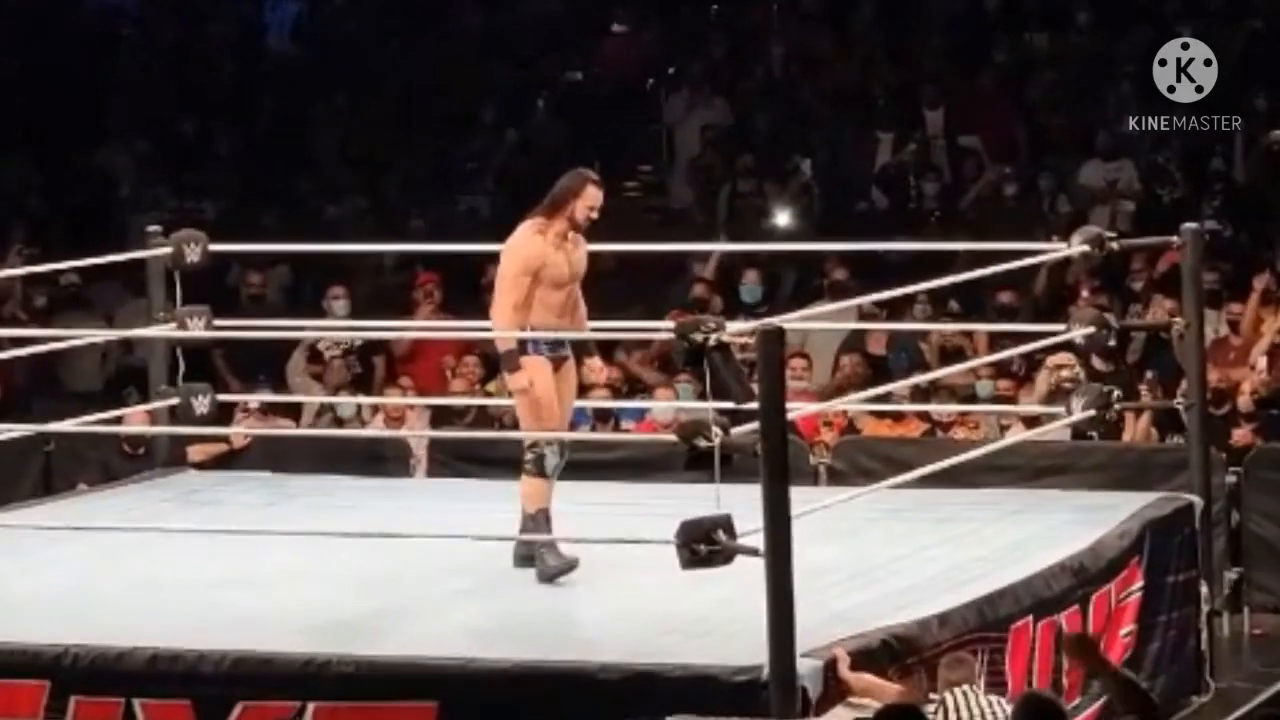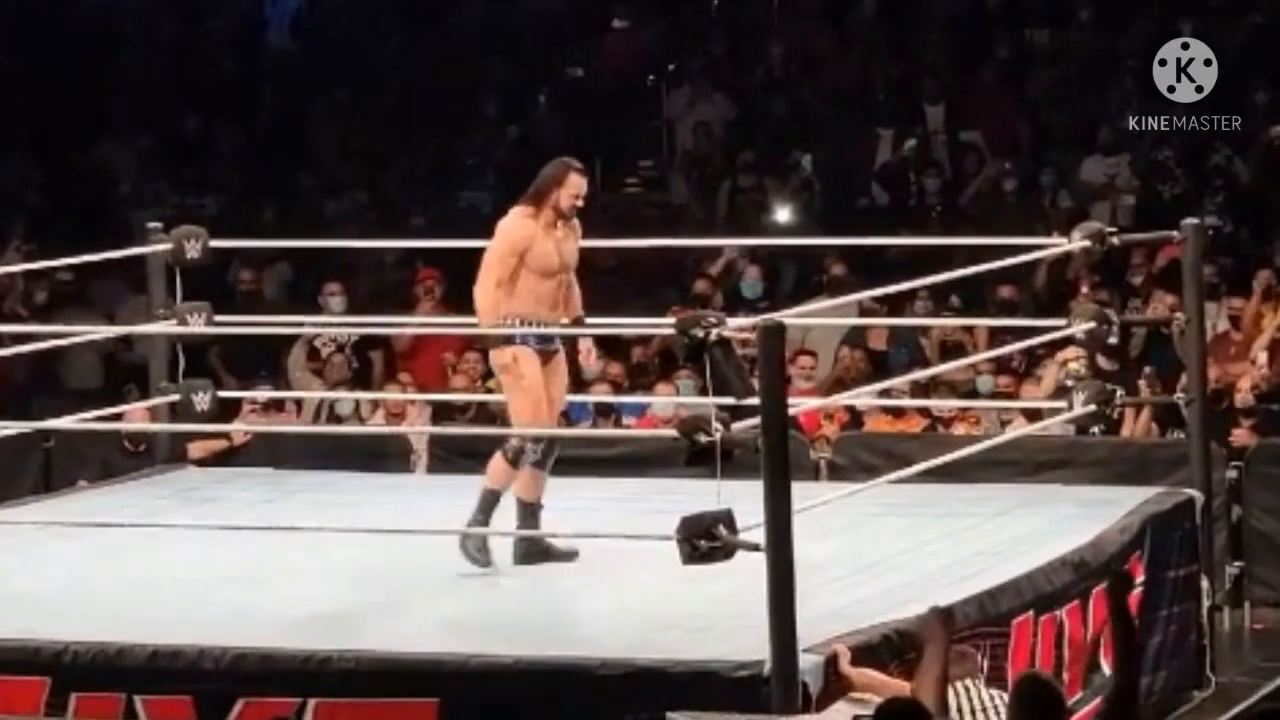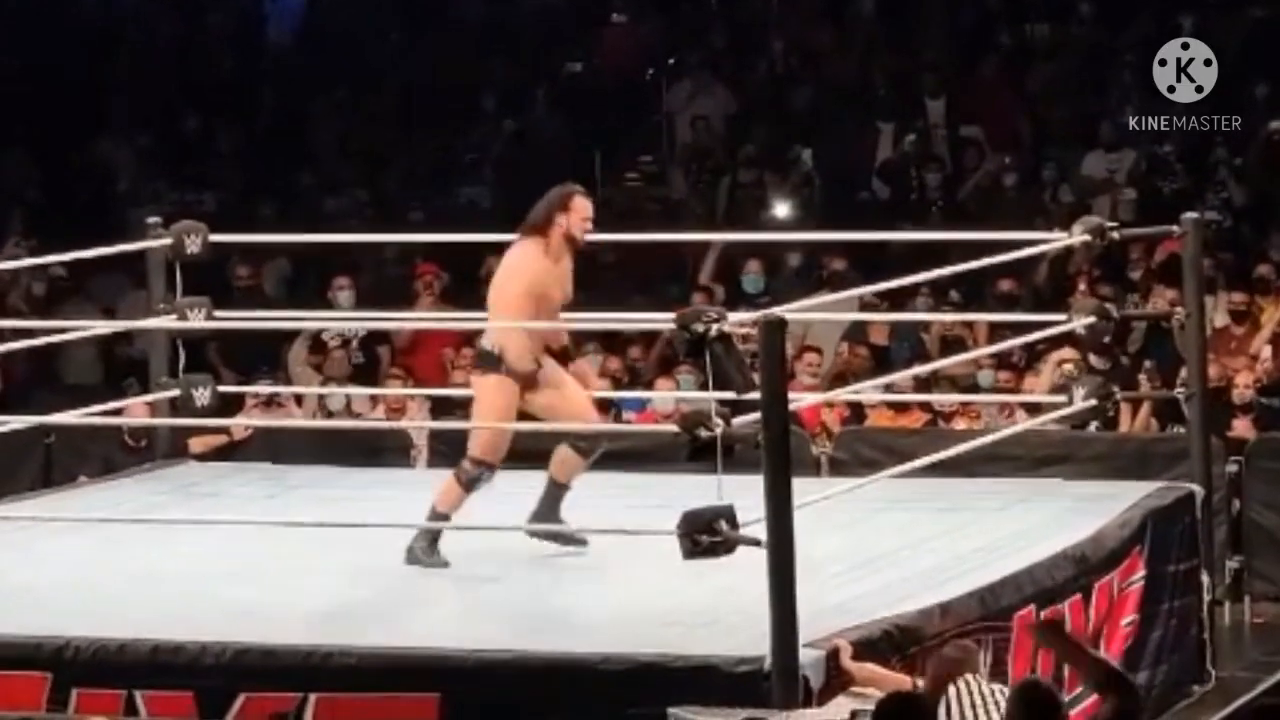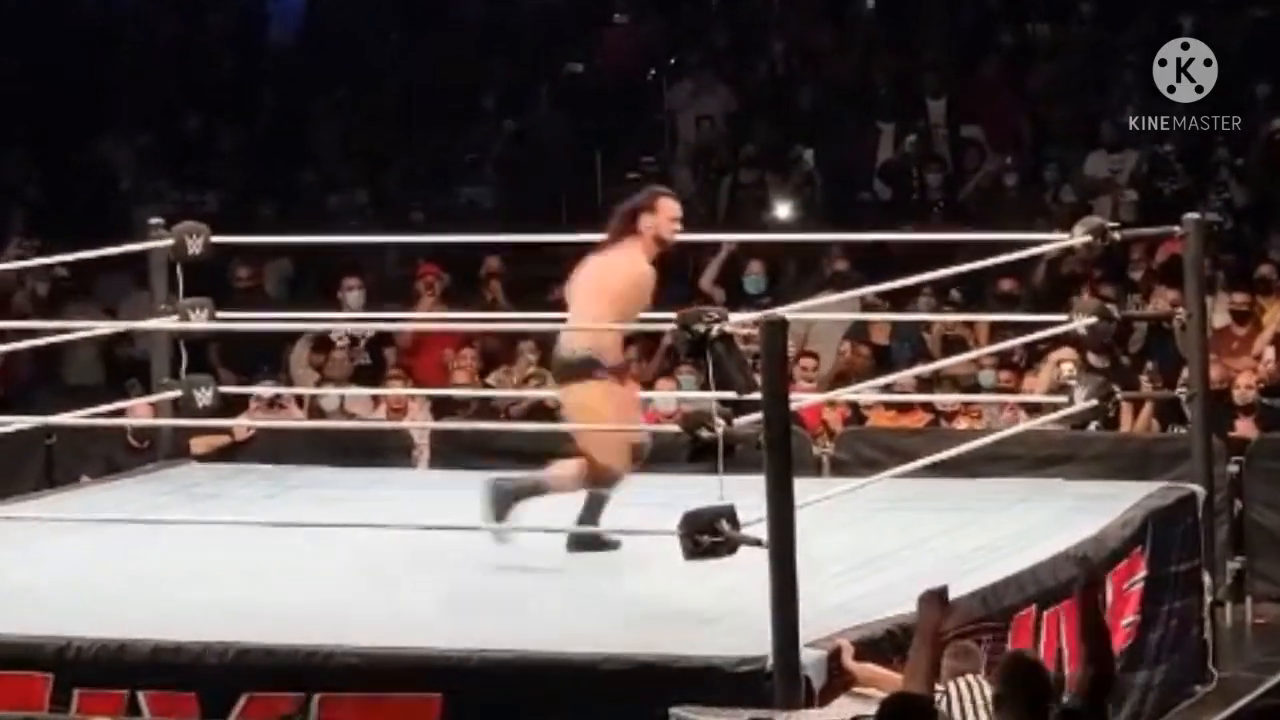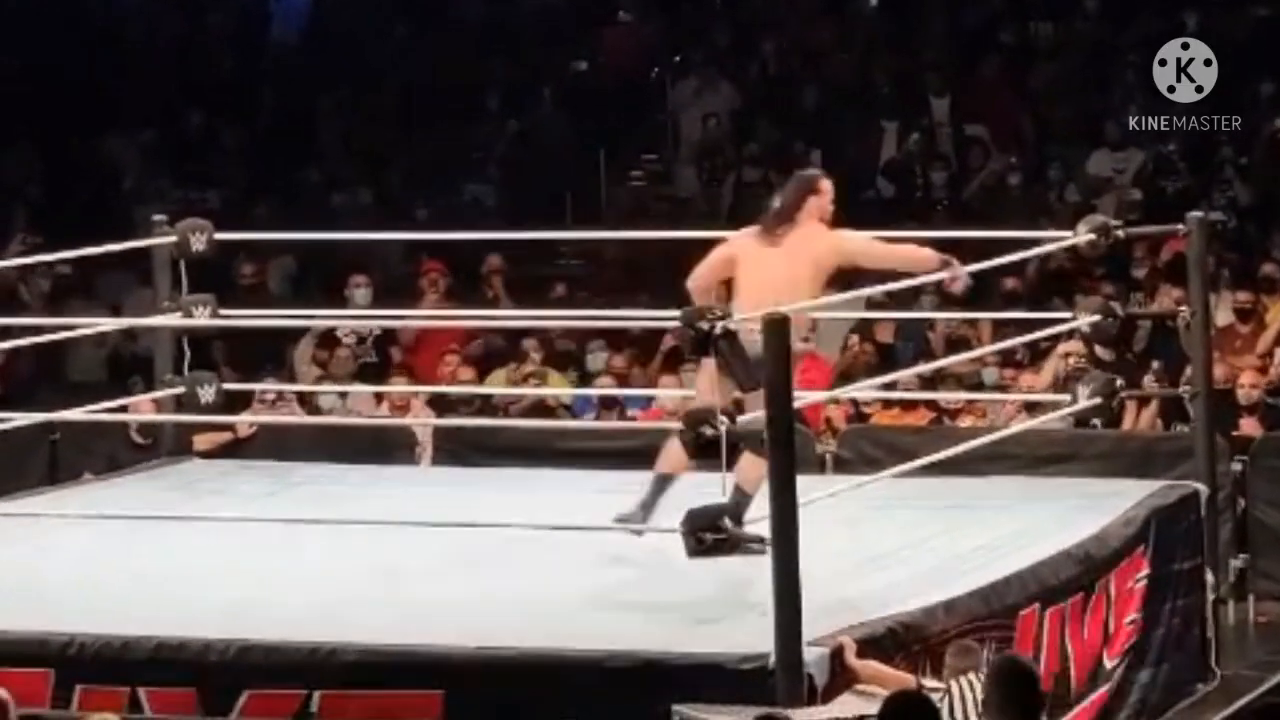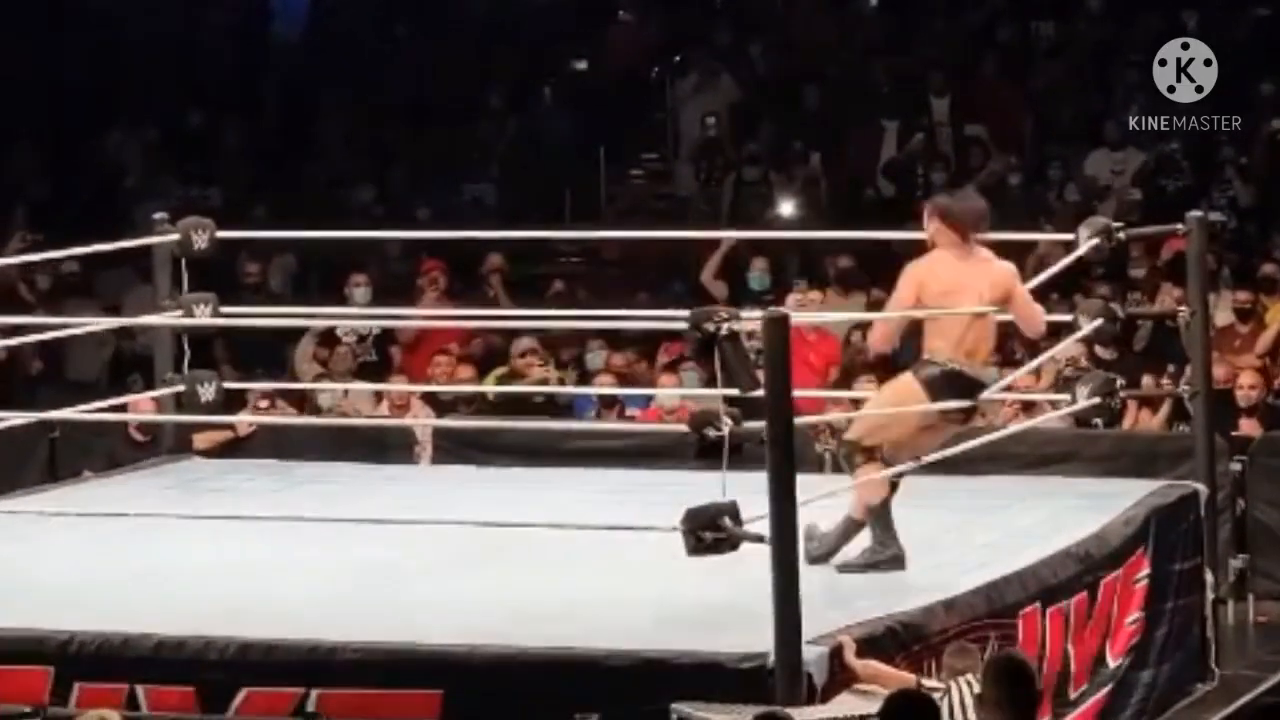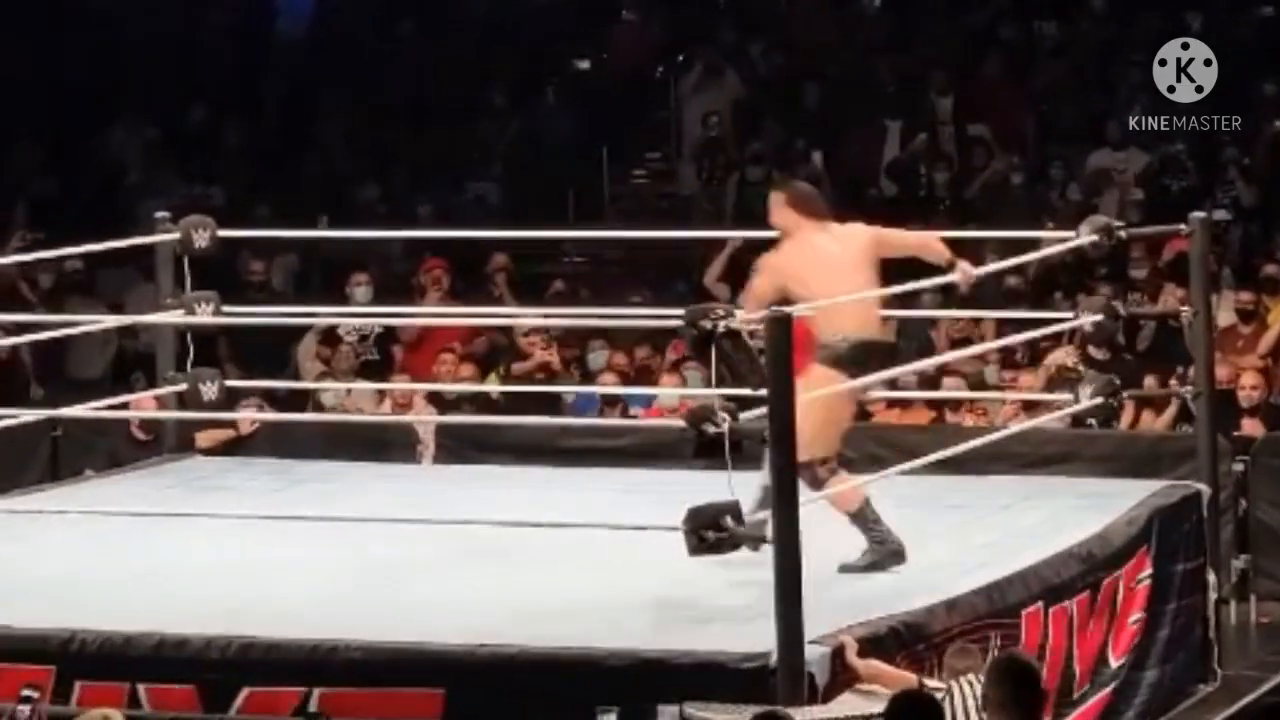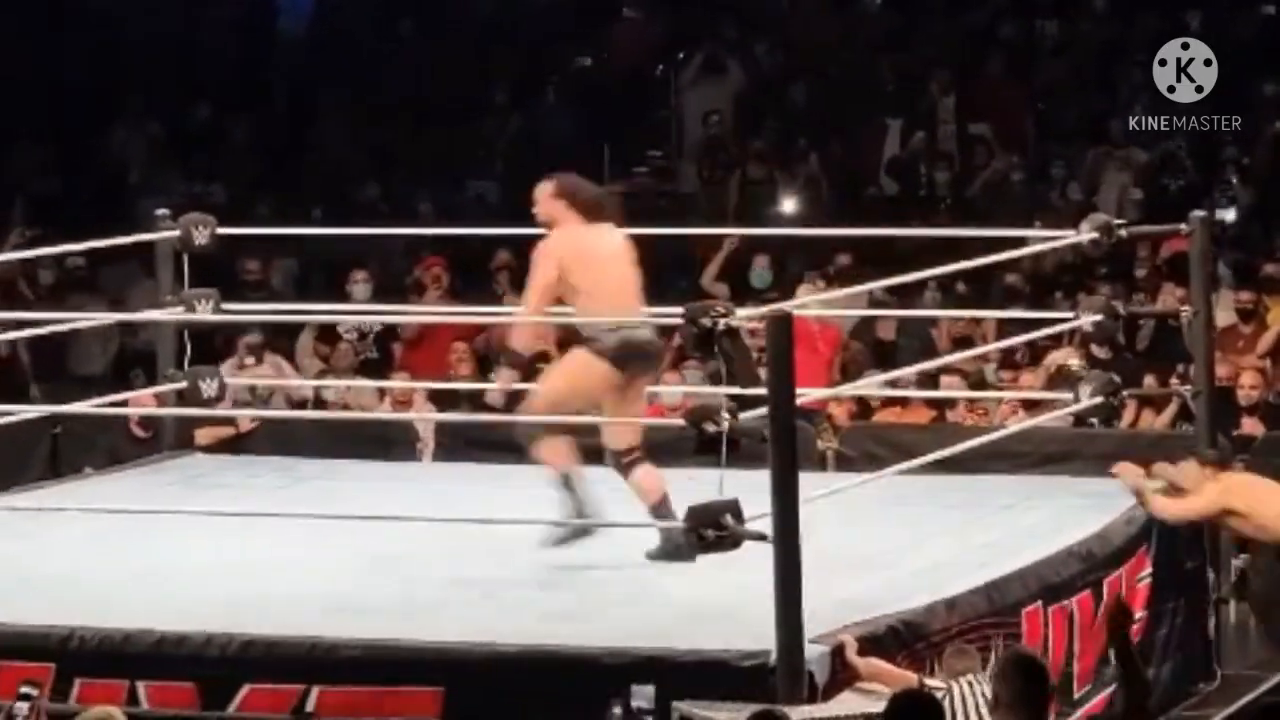
dt=0.3s
person 1, frame 1
left shoulder: (577, 242)
right shoulder: (529, 242)
right elbow: (504, 308)
left wrist: (589, 351)
right wrist: (511, 366)
left hip: (560, 347)
right hip: (528, 346)
left knee: (553, 447)
right knee: (543, 444)
left ankle: (531, 542)
right ankle: (542, 545)
person 1, frame 2
left shoulder: (570, 229)
right shoulder: (519, 226)
right elbow: (487, 286)
left wrist: (581, 330)
right wrist: (496, 343)
left hip: (551, 339)
right hip: (518, 336)
left knee: (545, 442)
right knee: (528, 438)
left ankle: (529, 538)
right ankle: (478, 525)
person 1, frame 3
left shoulder: (565, 257)
right shoulder: (528, 260)
right elbow: (513, 327)
left wrist: (567, 359)
right wrist: (536, 375)
left hip: (537, 360)
right hip: (501, 363)
left knee: (590, 431)
right knee: (485, 460)
left ankle: (546, 514)
right ankle: (425, 540)
person 1, frame 4
left shoulder: (613, 253)
right shoulder: (638, 267)
left elbow: (573, 290)
right elbow: (601, 327)
right wrist: (620, 373)
left hip: (591, 363)
right hip: (584, 367)
left knee: (631, 442)
right knee: (609, 466)
left ankle: (586, 528)
right ankle: (512, 490)
person 1, frame 5
left shoulder: (747, 240)
right shoulder: (833, 243)
left elbow: (696, 285)
right elbow: (897, 255)
right wrist: (948, 265)
left hip: (728, 346)
left knee: (695, 427)
right knee: (764, 439)
left ankle: (647, 505)
right ankle: (729, 519)
person 1, frame 6
left shoulder: (920, 270)
right shoulder: (1002, 271)
left elbow: (881, 341)
right elbow: (1036, 328)
left wrist: (875, 345)
left hip: (932, 377)
right hip: (968, 390)
left knee: (856, 446)
right knee: (885, 460)
left ankle: (885, 543)
right ankle: (841, 535)
person 1, frame 7
left shoulder: (779, 258)
right shoulder: (860, 235)
left elbow: (749, 308)
right elbow: (924, 242)
right wrist: (954, 265)
left hip: (840, 356)
right hip: (872, 350)
left knee: (816, 463)
right knee: (800, 430)
left ankle: (883, 543)
right ankle: (763, 516)
person 1, frame 8
left shoulder: (553, 246)
right shoulder: (617, 238)
left elbow: (532, 310)
left wrist: (510, 366)
left hip: (607, 345)
right hip: (642, 343)
left knee: (532, 418)
right knee: (625, 451)
left ankle: (578, 507)
right ankle: (675, 537)
